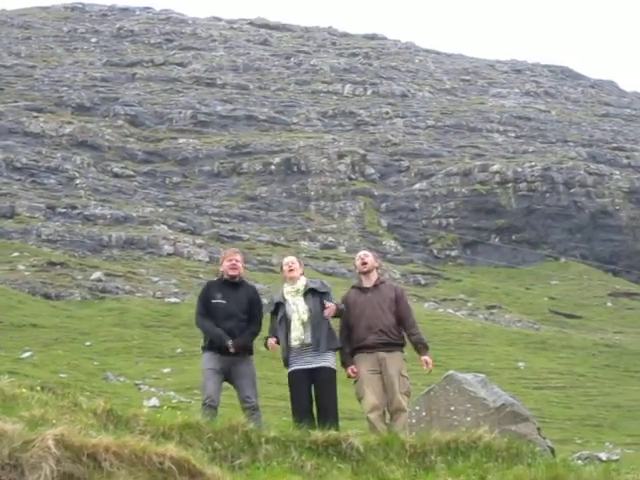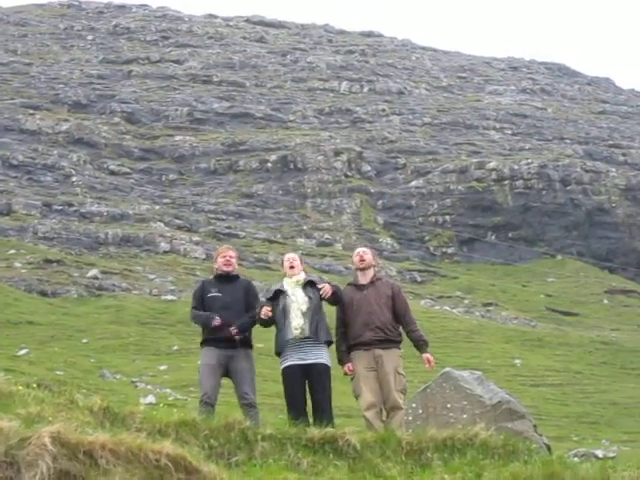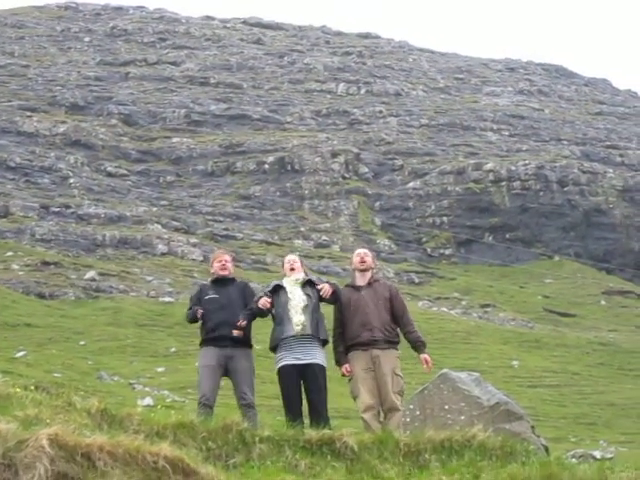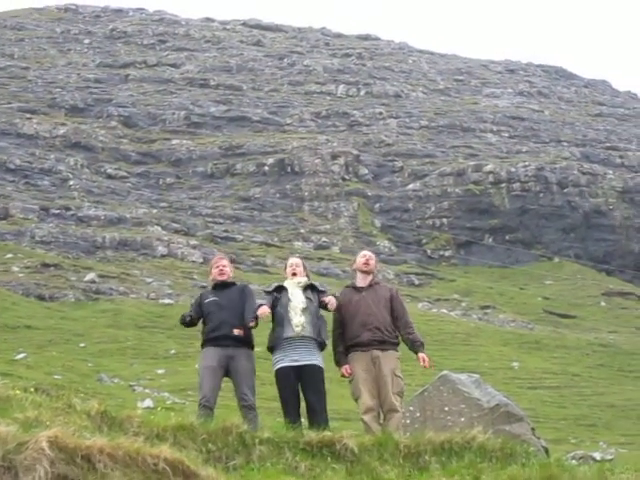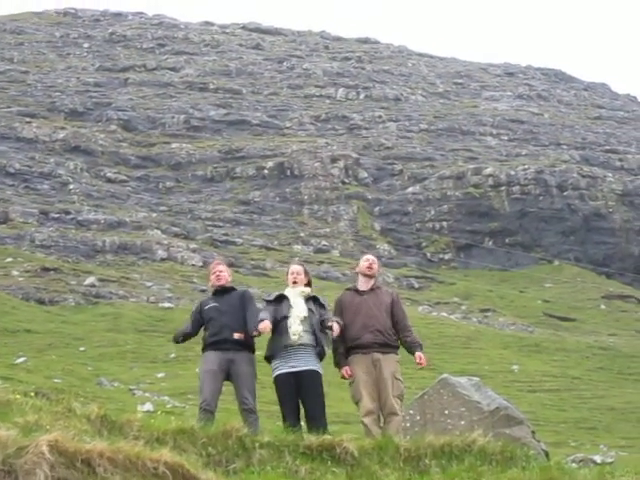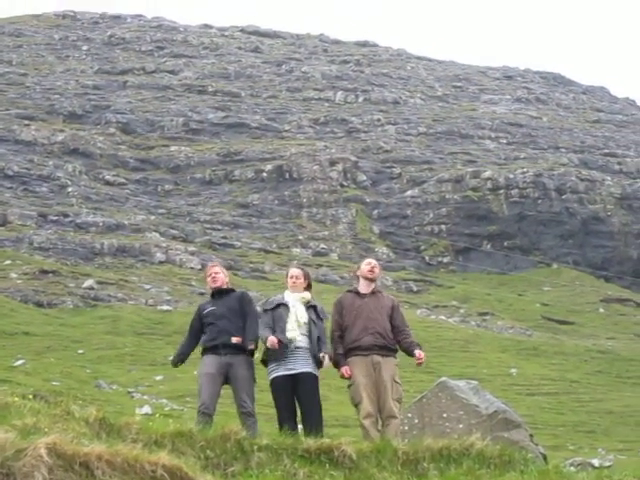
dt=0.1s
person 1, frame 1
left shoulder: (394, 291)
right shoulder: (349, 297)
left elbow: (409, 322)
right elbow: (344, 333)
left wrist: (422, 350)
right wrist: (347, 361)
left hip: (392, 354)
right hip: (364, 357)
left knee: (398, 404)
right knee: (372, 407)
person 1, frame 2
left shoulder: (390, 287)
right shoulder: (346, 293)
left elbow: (407, 320)
right elbow: (341, 330)
left wrist: (423, 348)
right wrist: (344, 359)
left hip: (389, 351)
right hip: (361, 354)
left knee: (395, 401)
right knee: (369, 404)
person 1, frame 3
left shoulder: (388, 289)
right shoulder: (343, 294)
left elbow: (405, 321)
right elbow: (338, 331)
left wrist: (420, 348)
right wrist: (341, 360)
left hip: (387, 352)
right hip: (359, 355)
left knee: (392, 403)
right knee: (367, 406)
person 1, frame 4
left shoulder: (389, 292)
right shoulder: (343, 296)
left elbow: (404, 323)
right elbow: (338, 332)
left wrist: (418, 348)
right wrist: (341, 361)
left hip: (387, 353)
right hip: (358, 355)
left knee: (392, 404)
right knee: (367, 407)
person 1, frame 5
left shoulder: (390, 296)
right shoulder: (344, 299)
left elbow: (403, 327)
right elbow: (338, 334)
left wrist: (416, 348)
right wrist: (341, 362)
left hip: (387, 356)
right hip: (358, 358)
left knee: (392, 407)
right knee: (367, 410)
person 1, frame 6
left shoulder: (389, 301)
right shoulder: (343, 301)
left elbow: (401, 331)
right elbow: (336, 335)
left wrist: (414, 349)
right wrist: (340, 362)
left hip: (386, 359)
right hip: (357, 360)
left knee: (390, 410)
right knee: (366, 411)
person 2, frame 1
left shoulder: (250, 291)
right shoulder: (210, 287)
left elbow: (256, 324)
right elbow: (200, 318)
left wrist: (241, 343)
right wrist: (221, 339)
left hip: (242, 356)
right hip: (213, 354)
left knee: (250, 403)
right knee: (210, 400)
person 2, frame 2
left shoulder: (246, 285)
right shoulder: (206, 285)
left elbow: (255, 312)
right elbow: (195, 312)
left wrist: (241, 328)
right wrist: (209, 319)
left hip: (241, 349)
right hip: (212, 348)
left knee: (248, 398)
right knee: (207, 397)
person 2, frame 3
left shoulder: (243, 287)
right shoulder: (204, 290)
left elbow: (253, 307)
right elbow: (190, 315)
left wrist: (246, 317)
right wrist: (195, 312)
left hip: (240, 348)
right hip: (211, 348)
left knee: (246, 399)
right knee: (206, 398)
person 2, frame 4
left shoulder: (243, 290)
right shoulder: (205, 296)
left elbow: (251, 307)
right elbow: (193, 317)
left wrist: (252, 319)
right wrist: (186, 318)
left hip: (241, 349)
right hip: (212, 349)
left knee: (247, 400)
right knee: (206, 400)
person 2, frame 5
left shoulder: (242, 295)
right shoulder: (205, 303)
left elbow: (252, 312)
right elbow: (193, 326)
left wrist: (253, 328)
right wrist: (182, 334)
left hip: (242, 353)
right hip: (213, 353)
left knee: (247, 404)
right knee: (207, 404)
person 2, frame 6
left shoulder: (241, 297)
right shoulder: (204, 306)
left elbow: (252, 319)
right elbow: (193, 336)
left wrist: (251, 341)
right wrist: (179, 356)
left hip: (239, 356)
right hip: (212, 357)
left knee: (246, 407)
right knee: (205, 407)
person 3, frame 1
left shoulder: (318, 288)
right shoulder: (279, 299)
left elbow: (332, 307)
right elbow: (275, 329)
left wrist: (335, 308)
right wrist: (270, 339)
left hip: (322, 355)
right hip: (296, 359)
left knee: (327, 404)
right knee: (300, 408)
person 3, frame 2
left shoulder: (314, 285)
right shoulder: (278, 292)
left elbow: (335, 298)
right elbow: (268, 321)
left wrist: (332, 288)
right wrist: (263, 315)
left hip: (316, 349)
right hip: (291, 352)
left knee: (322, 401)
right knee: (295, 403)
person 3, frame 3
left shoulder: (312, 284)
right shoulder: (276, 289)
left elbow: (333, 298)
left wrist: (331, 288)
right wrist: (260, 302)
left hip: (311, 348)
right hip: (286, 350)
left knee: (317, 401)
right knee: (291, 403)
person 3, frame 4
left shoulder: (312, 290)
right shoulder: (276, 291)
left elbow: (326, 300)
right elbow: (266, 305)
left wrist: (332, 298)
right wrist: (262, 308)
left hip: (310, 351)
right hip: (284, 352)
left knee: (316, 403)
right knee: (289, 406)
person 3, frame 5
left shoulder: (314, 300)
right shoulder: (277, 299)
left elbow: (324, 318)
right elbow: (267, 315)
left wrist: (333, 323)
right wrist: (264, 322)
left hip: (309, 358)
right hip: (283, 359)
left knee: (315, 408)
right knee: (289, 411)
person 3, frame 6
left shoulder: (313, 307)
right shoulder: (274, 304)
left elbow: (320, 335)
right elbow: (264, 327)
left wrist: (324, 353)
right wrist: (268, 337)
left hip: (305, 362)
right hip: (279, 363)
left knee: (312, 411)
right knee: (285, 415)
